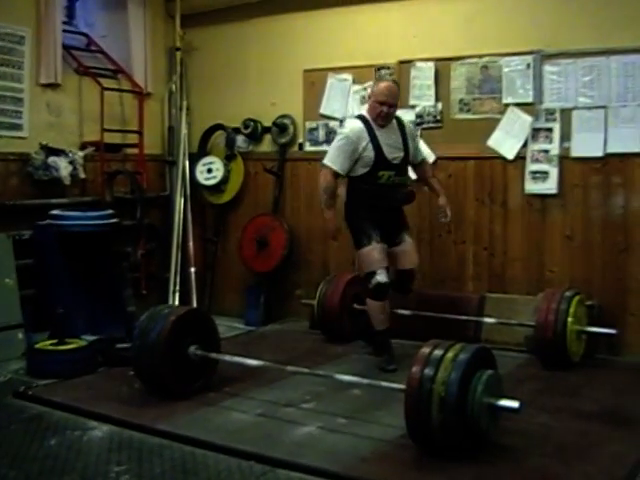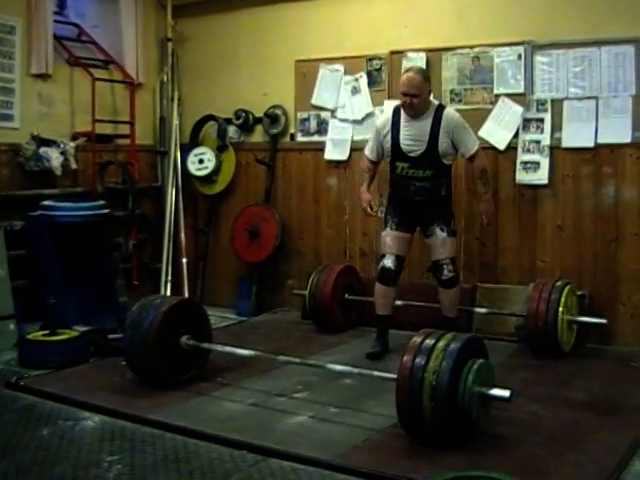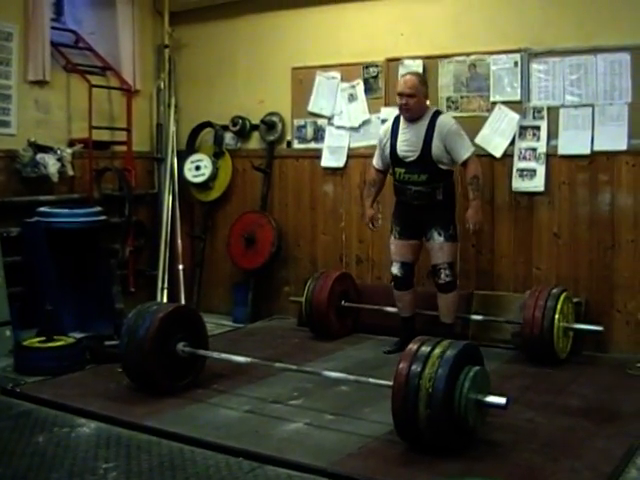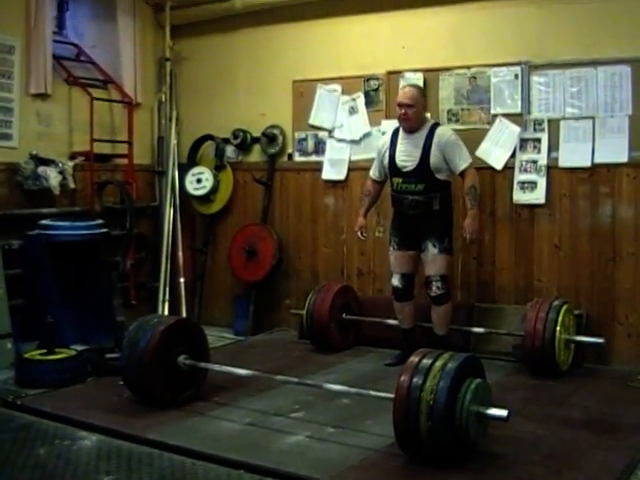
dt=0.5s
person 1, frame 1
left shoulder: (404, 128)
right shoulder: (354, 131)
left elbow: (421, 164)
right elbow: (328, 173)
left wrist: (440, 194)
right wrist: (329, 211)
left hip: (393, 213)
right hip: (365, 215)
left knee: (406, 277)
right knee: (379, 280)
left ankle: (375, 331)
right ankle: (384, 348)
person 1, frame 2
left shoulder: (449, 119)
right shoulder: (387, 120)
left elbow: (476, 156)
right elbow: (370, 159)
left wrist: (485, 195)
right wrist: (364, 189)
left hip: (436, 205)
right hip: (399, 205)
left knee: (445, 269)
right knee: (388, 267)
right ankle: (381, 337)
person 1, frame 3
left shoulder: (444, 125)
right shoulder: (389, 129)
left elbow: (471, 163)
right elbow: (377, 170)
left wrist: (474, 204)
right wrist: (369, 204)
left hip: (438, 210)
right hip: (403, 210)
left knee: (444, 275)
right knee: (400, 274)
left ankle: (447, 339)
right ankle: (407, 334)
person 1, frame 4
left shoulder: (443, 136)
right shoulder: (388, 140)
left elbow: (468, 174)
right elbow: (375, 181)
left wrist: (472, 213)
right wrist: (362, 213)
left hip: (435, 221)
right hip: (402, 220)
left knee: (436, 286)
right knee: (400, 285)
left ankle: (440, 350)
right ankle: (409, 346)
